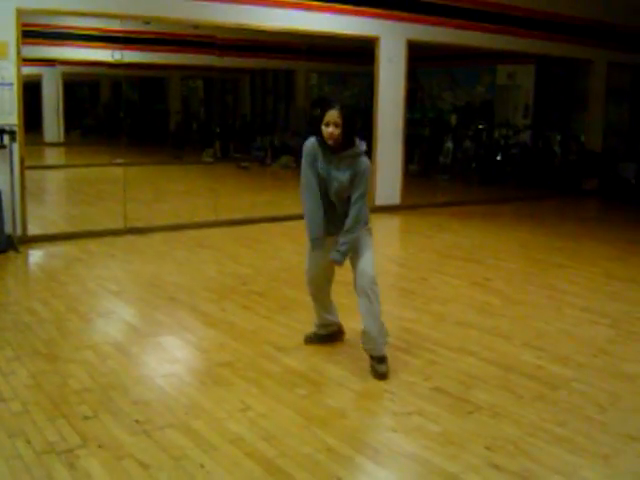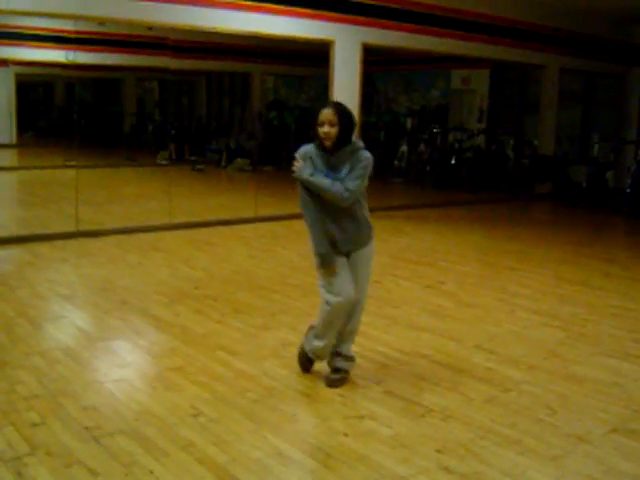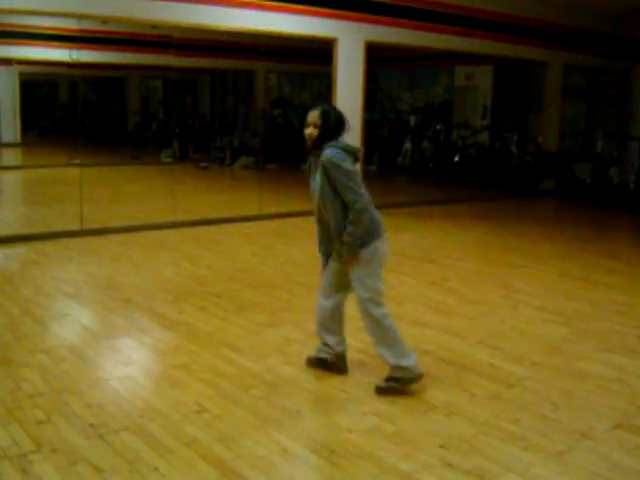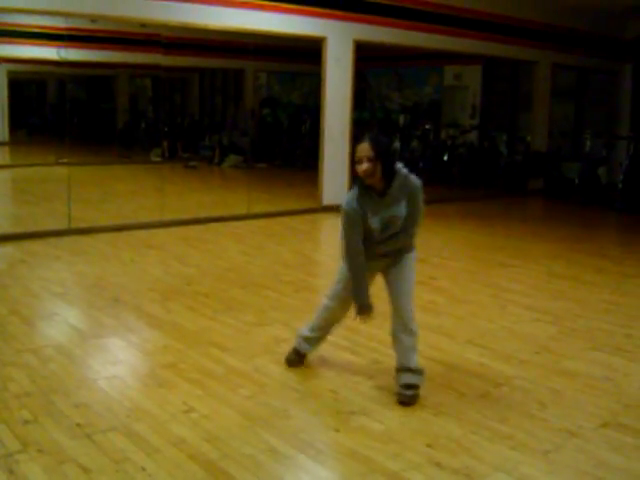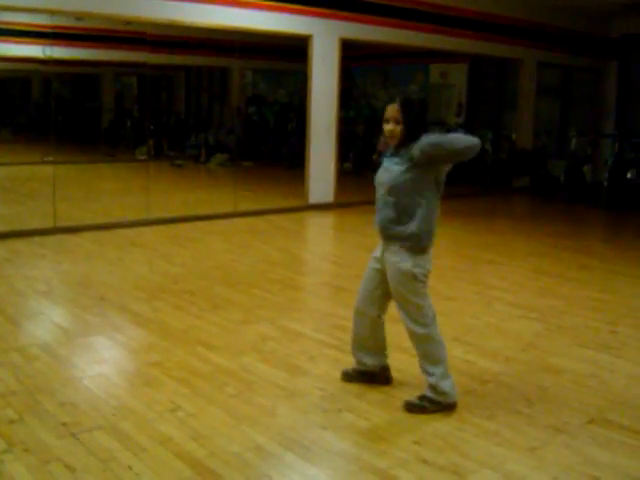
dt=1s
person 1, frame 1
left shoulder: (360, 162)
right shoulder: (312, 148)
left elbow: (358, 207)
right elbow: (310, 193)
left wrist: (344, 247)
right wrist: (316, 237)
left hip: (356, 231)
right hip: (326, 230)
left knee: (365, 279)
right knee: (316, 280)
left ankle: (376, 348)
right ankle: (329, 327)
person 1, frame 2
left shoulder: (362, 159)
right shoulder: (306, 155)
left elbow: (344, 197)
right elbow: (311, 207)
left wrist: (307, 175)
right wrist: (323, 251)
left hip: (359, 242)
right hip: (327, 243)
left knee: (355, 303)
right knee: (340, 298)
left ankle: (341, 361)
right ankle: (314, 345)
person 1, frame 3
left shoulder: (331, 157)
right shoulder: (319, 158)
left elbow: (359, 204)
left wrist: (350, 244)
right wrist: (327, 251)
left hip: (364, 244)
right hip: (343, 245)
left knee: (371, 306)
right knee: (328, 296)
left ankle: (405, 369)
right ankle: (331, 353)
person 1, frame 4
left shoulder: (410, 186)
right shoulder: (355, 202)
left elbow: (408, 230)
right elbow: (354, 253)
left wrist: (377, 249)
right wrist: (361, 296)
left hip: (398, 252)
right hip: (360, 254)
left knee: (403, 311)
right knee: (336, 303)
left ankle: (409, 377)
right ankle: (305, 343)
person 1, frame 5
left shoulder: (426, 152)
right shoulder: (392, 152)
left elbow: (471, 145)
left wrist: (426, 146)
right wrist: (387, 146)
left hip: (409, 252)
right hip: (386, 246)
left knee: (419, 323)
right knee: (365, 309)
left ankle: (442, 392)
right ankle: (372, 366)
